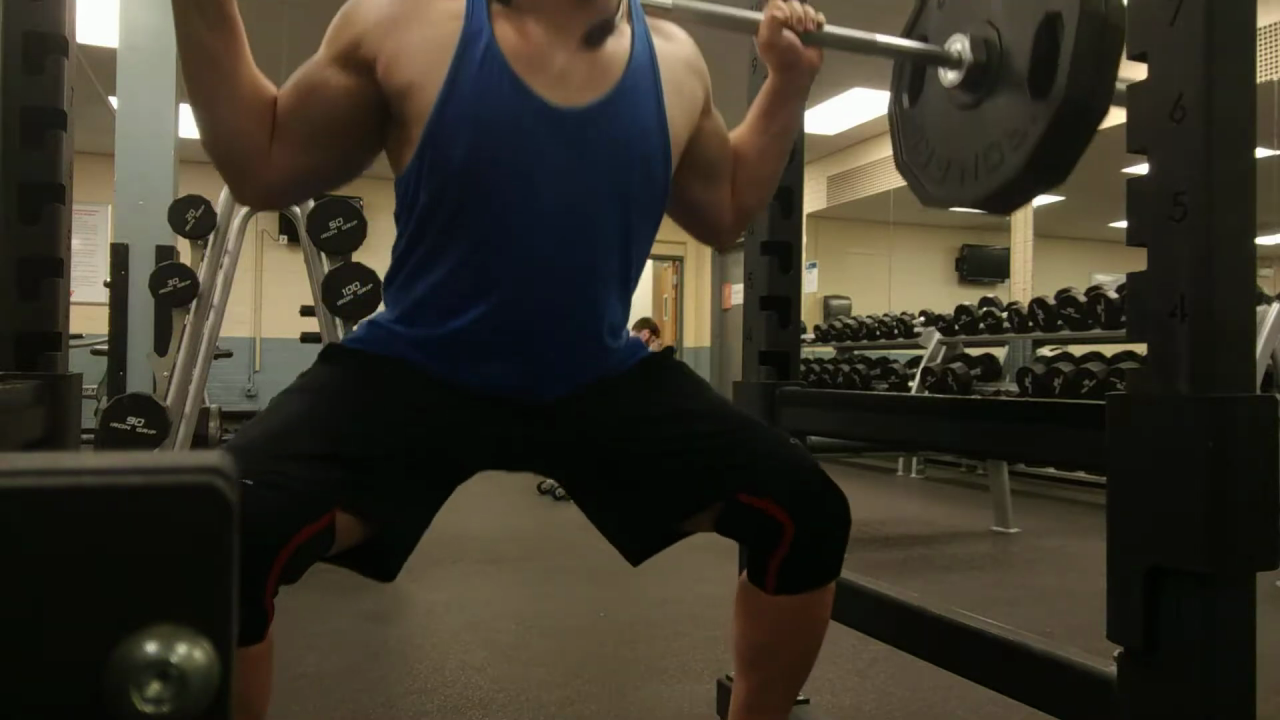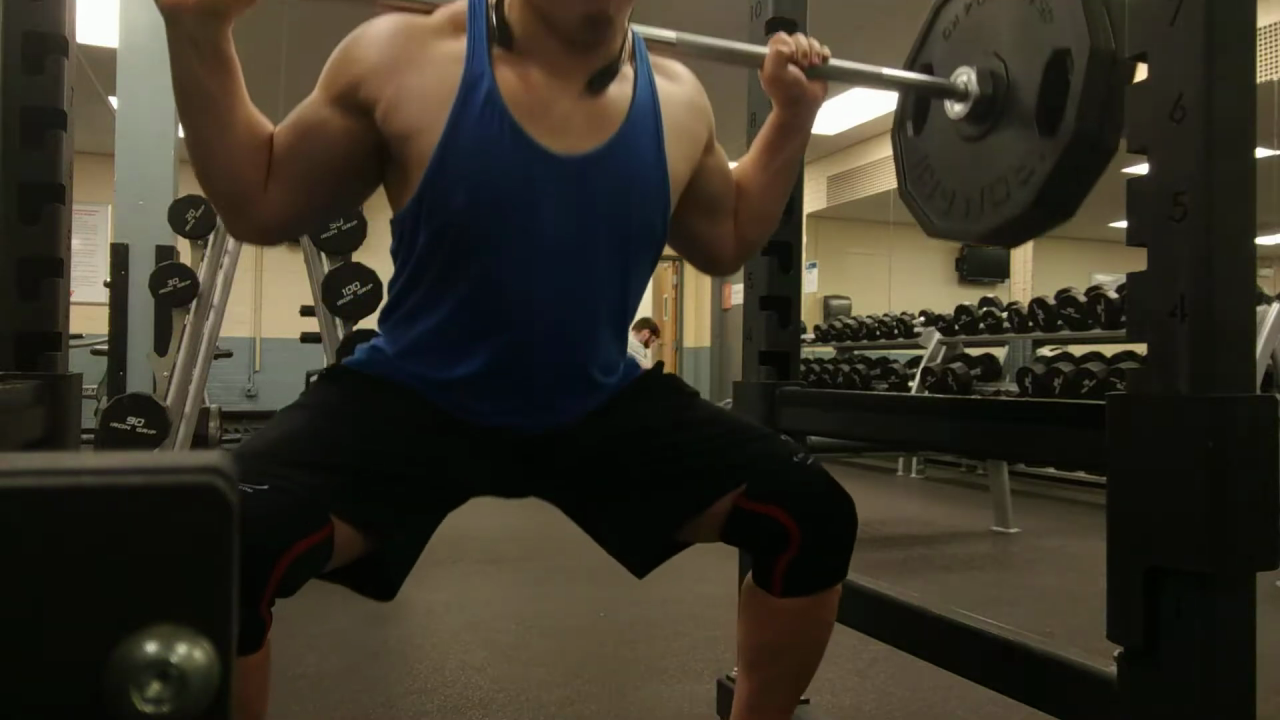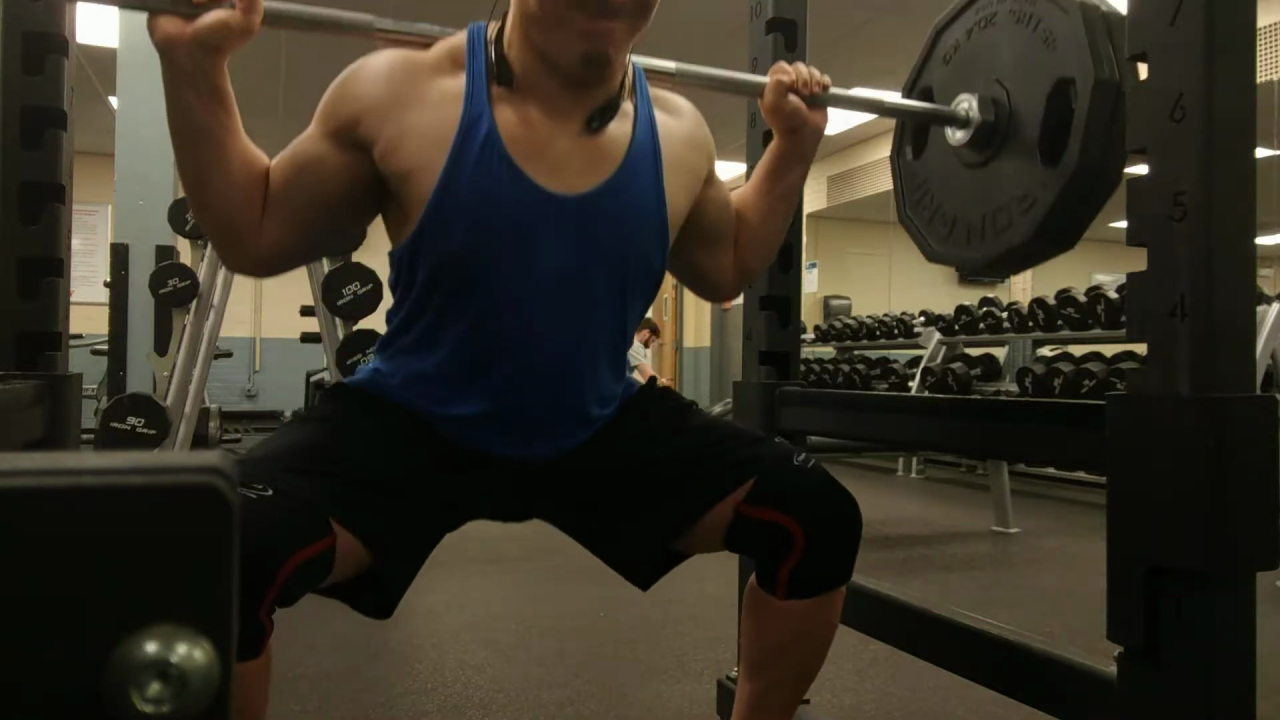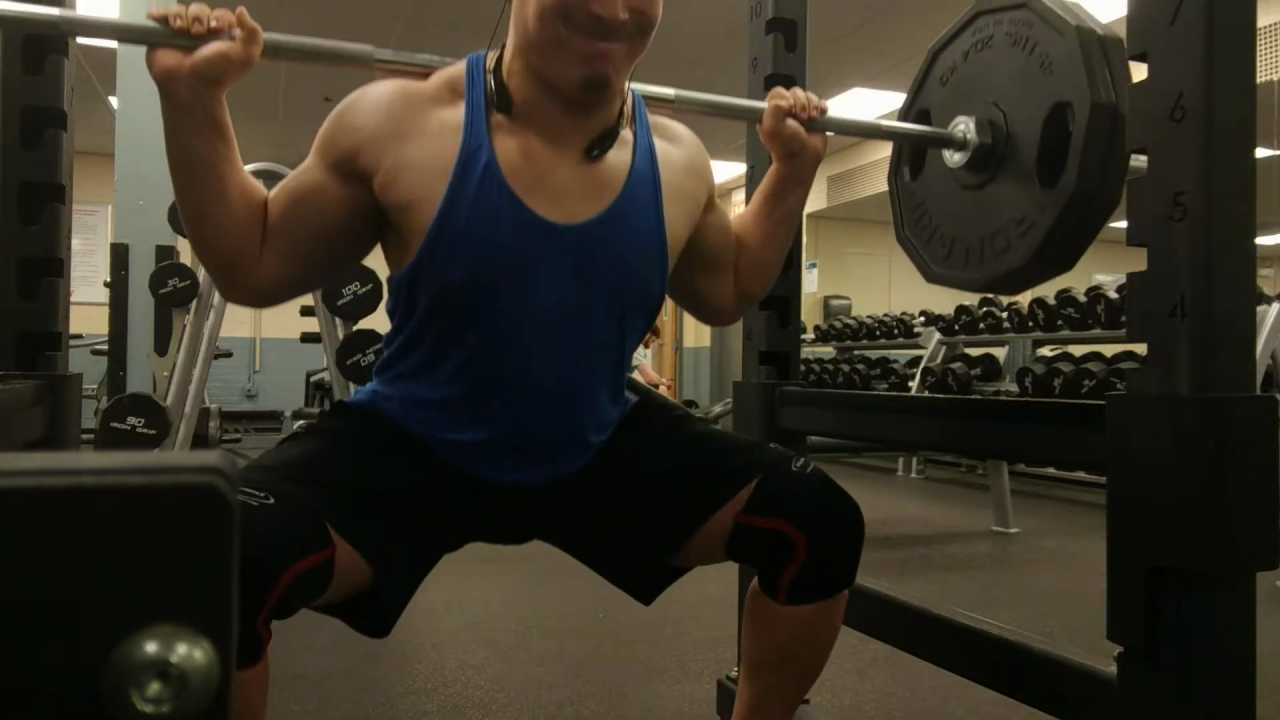
dt=0.2s
person 1, frame 1
left shoulder: (672, 63)
left elbow: (724, 209)
right elbow: (264, 166)
left wrist: (788, 81)
left hip: (602, 379)
right hip: (413, 373)
left knee: (808, 513)
right knee: (230, 534)
person 1, frame 2
left shoulder: (674, 101)
right shoulder: (403, 61)
left elbow: (725, 241)
right elbow: (260, 203)
left wrist: (792, 116)
left hip: (598, 405)
right hip: (410, 399)
left knee: (814, 515)
person 1, frame 3
left shoulder: (676, 133)
right shoulder: (401, 95)
left elbow: (725, 267)
right elbow: (257, 236)
left wrist: (793, 146)
right wrist: (194, 68)
left hip: (597, 429)
right hip: (407, 423)
left knee: (818, 518)
right knee: (225, 550)
person 1, frame 4
left shoulder: (675, 161)
right shoulder: (400, 124)
left elbow: (725, 291)
right elbow: (255, 267)
left wrist: (792, 170)
right wrist: (193, 103)
left hip: (596, 449)
right hip: (406, 446)
left knee: (821, 524)
